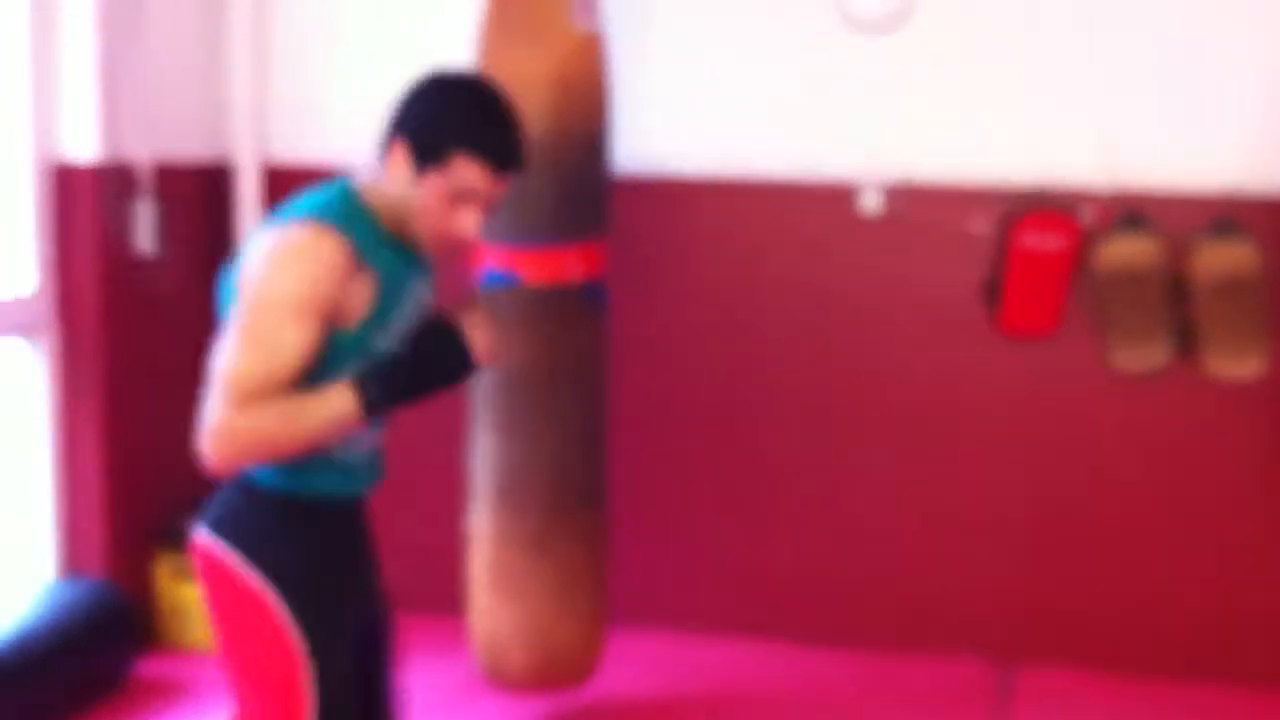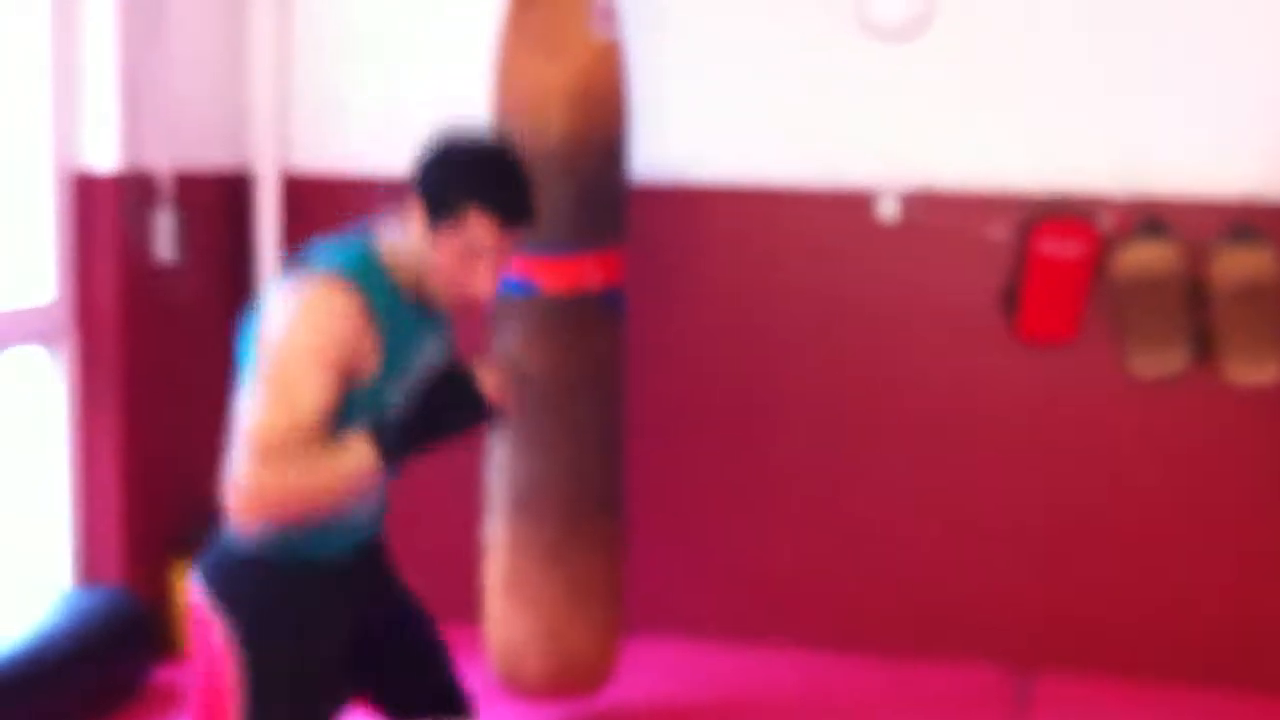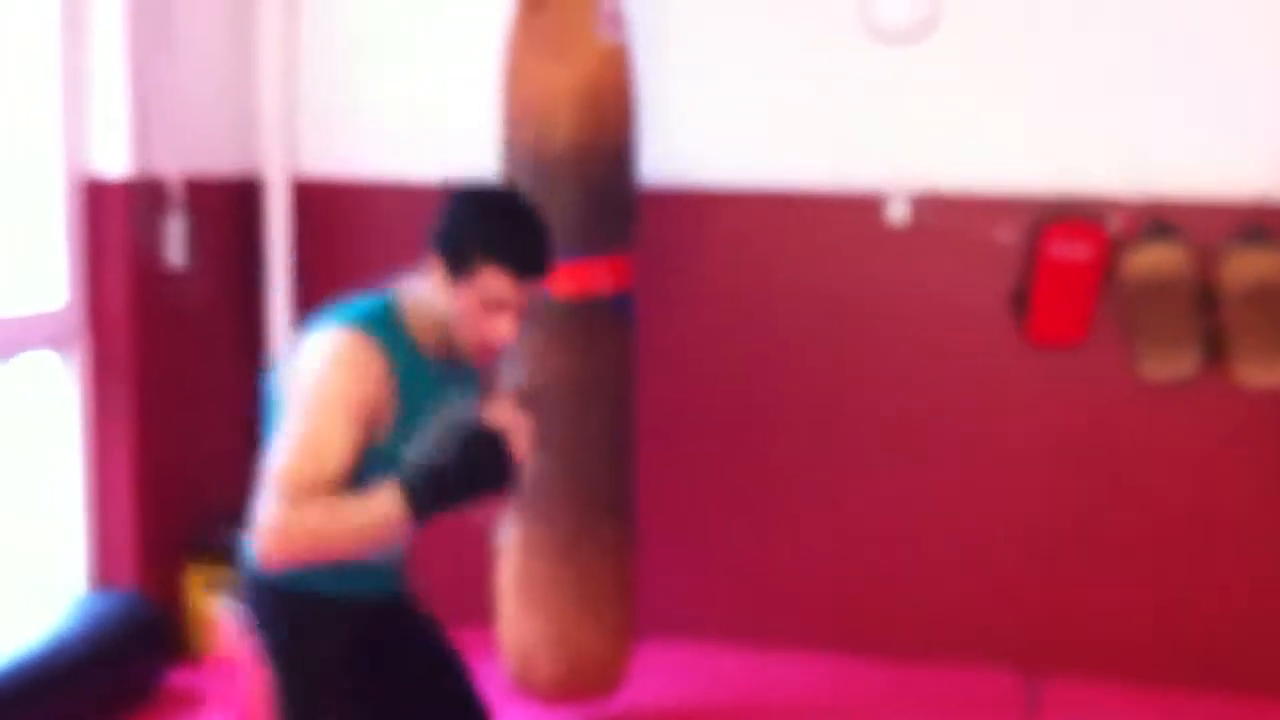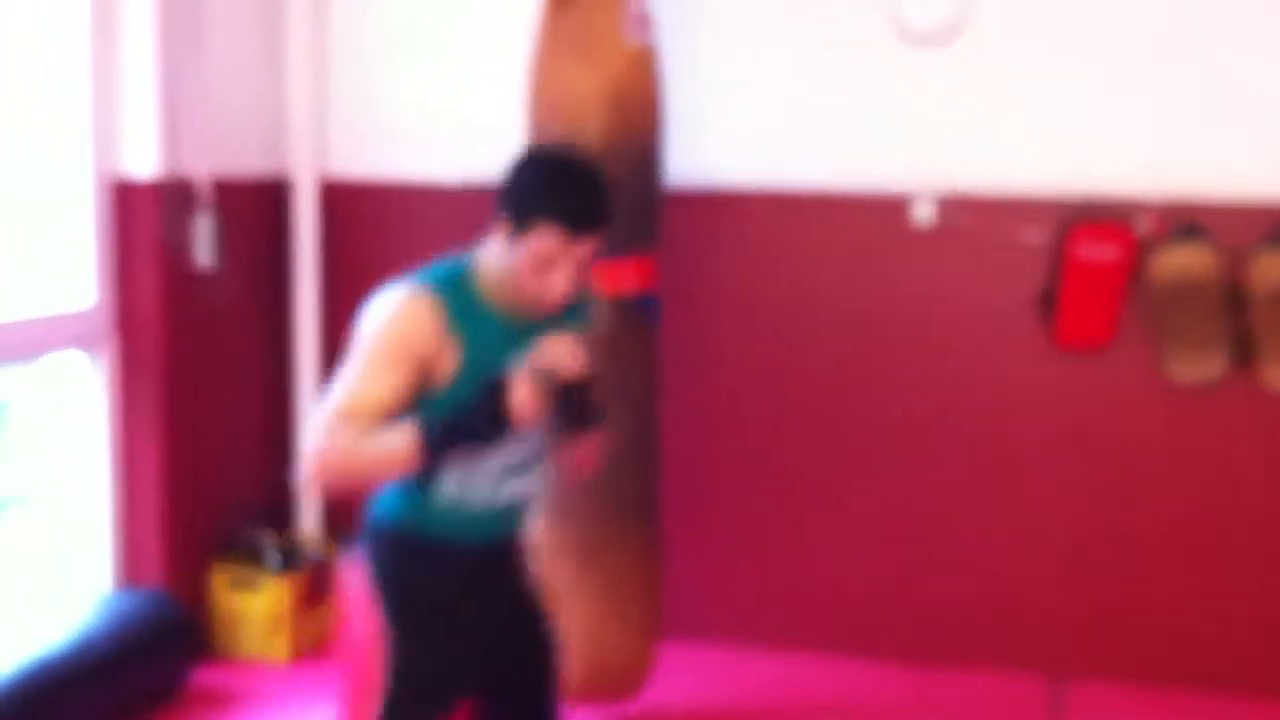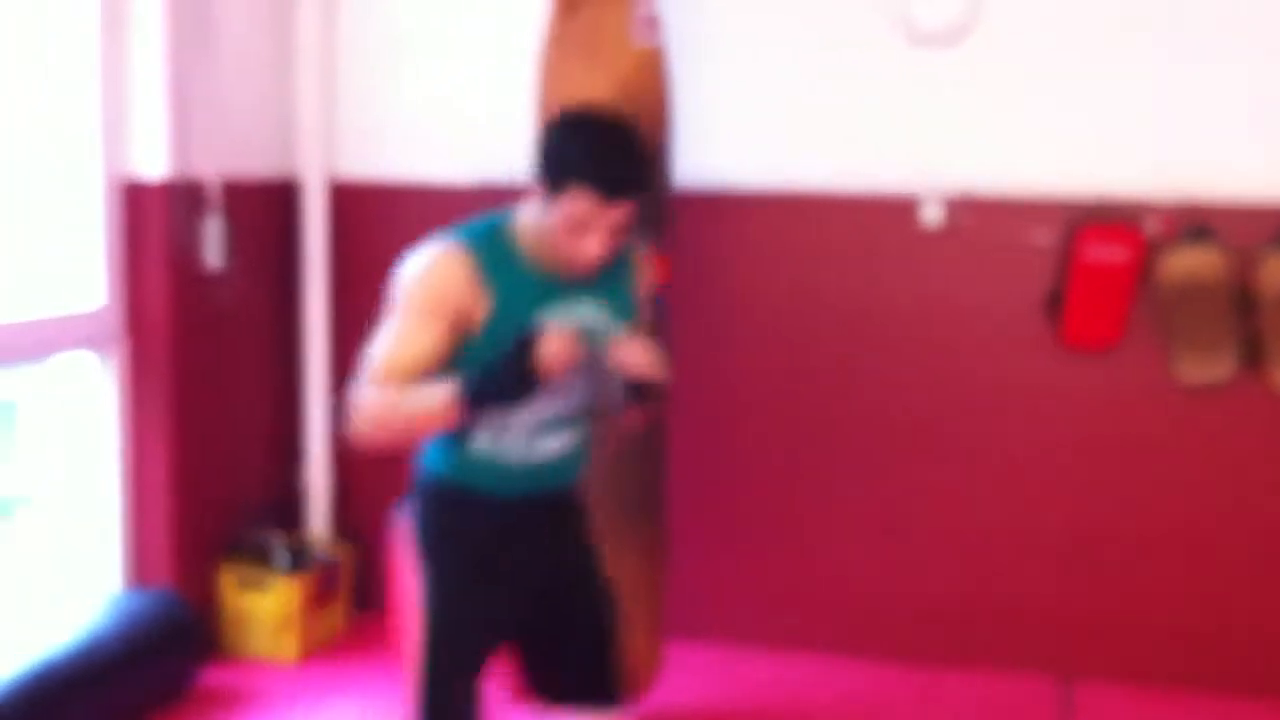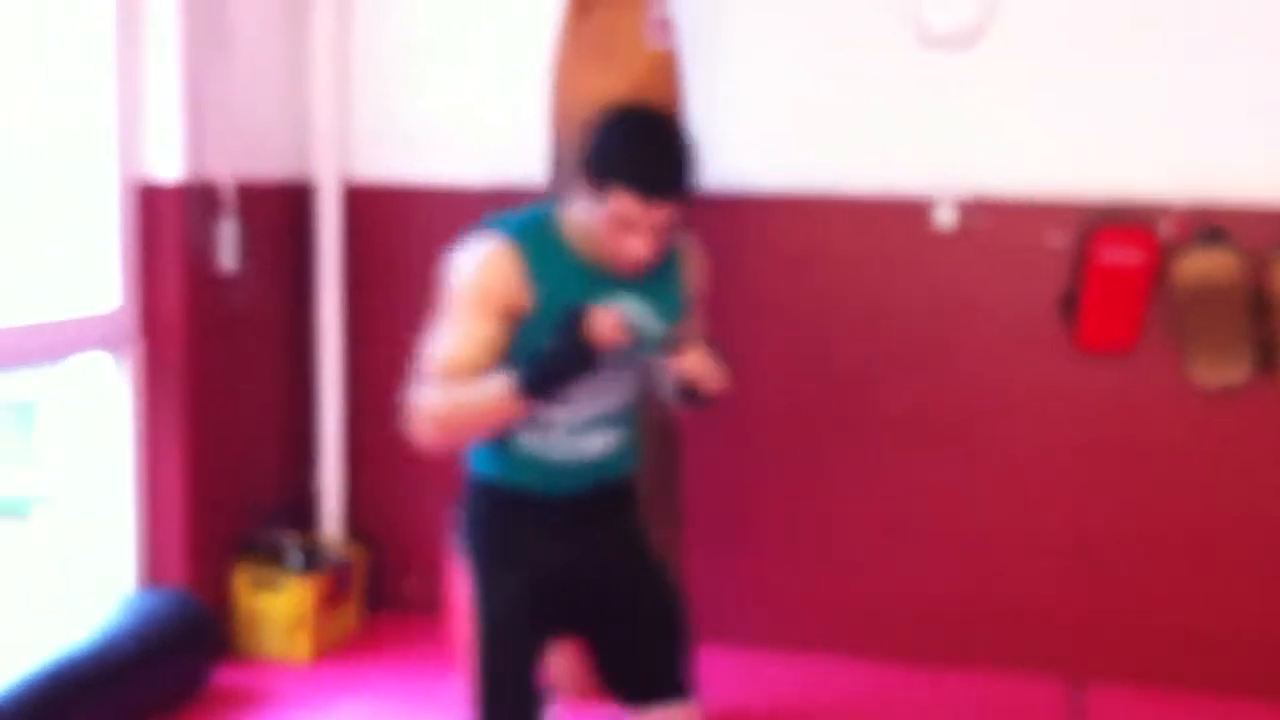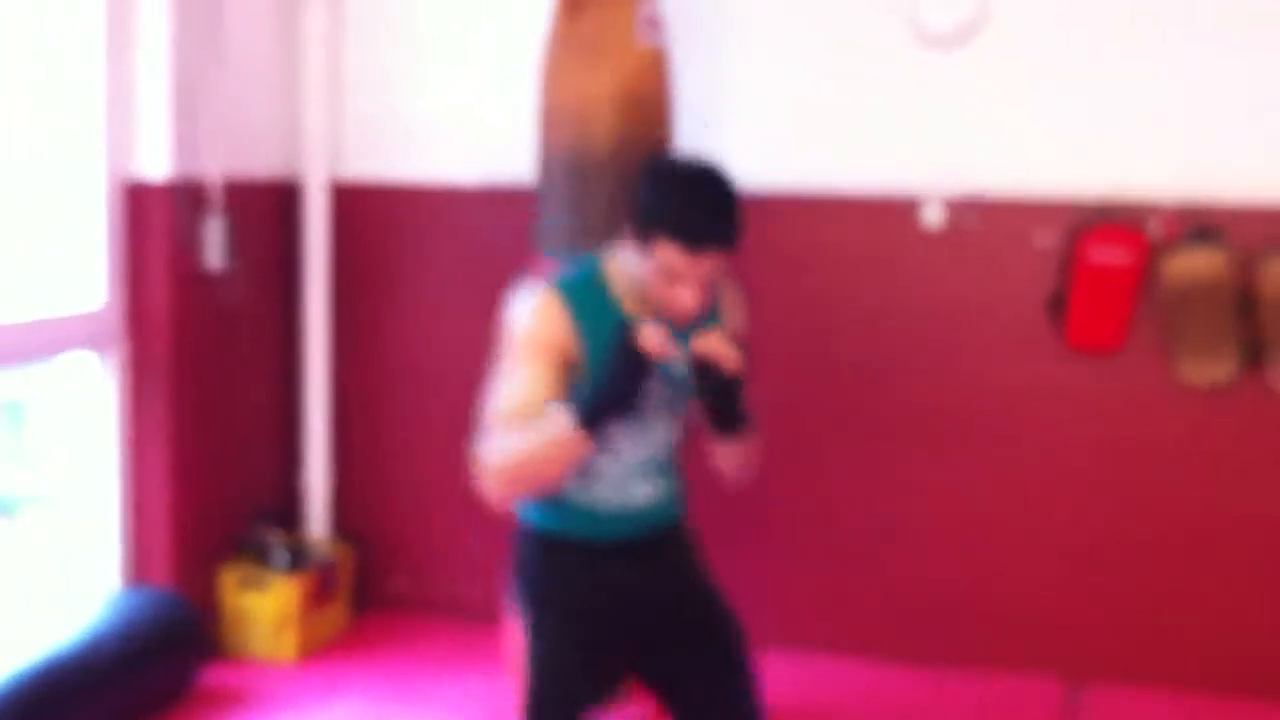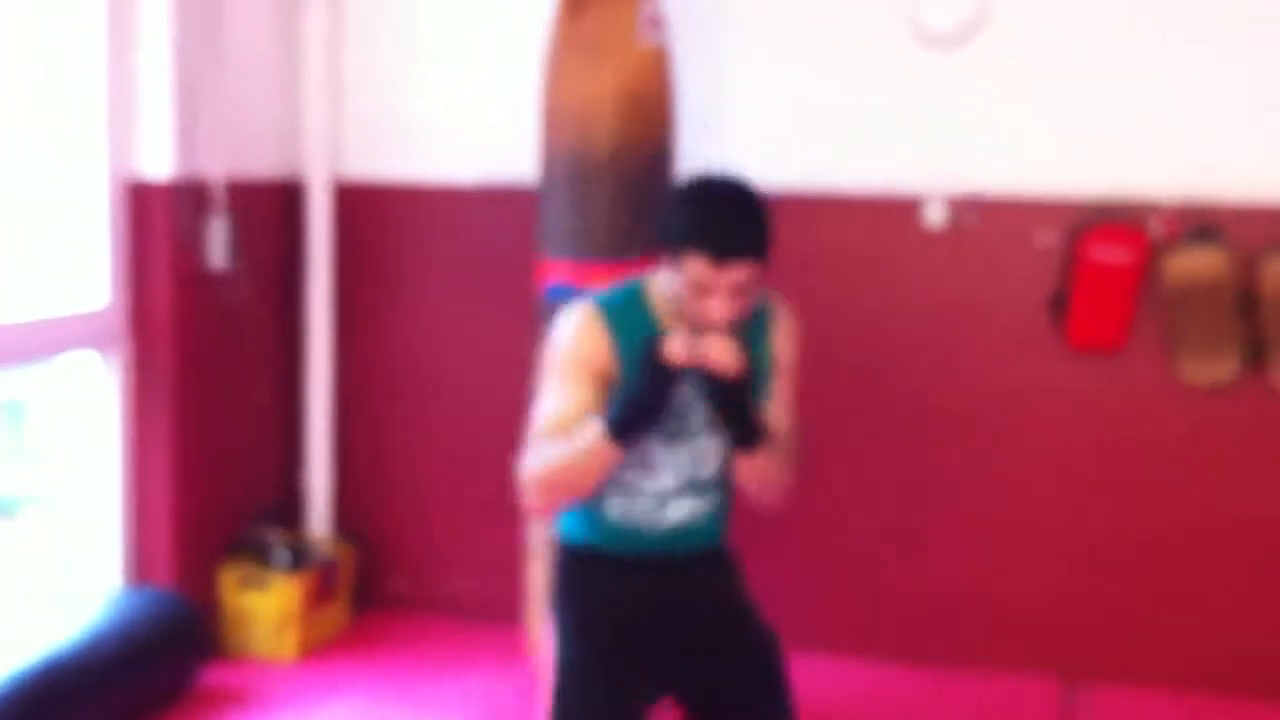
dt=0.1s
person 1, frame 1
left shoulder: (403, 236)
right shoulder: (310, 249)
right elbow: (224, 439)
left wrist: (436, 357)
right wrist: (387, 386)
left hip: (328, 525)
right hip: (276, 537)
person 1, frame 2
left shoulder: (430, 290)
right shoulder: (324, 304)
right elbow: (252, 494)
left wrist: (460, 402)
right wrist: (404, 434)
left hip: (352, 566)
right hip: (269, 589)
person 1, frame 3
left shoulder: (456, 350)
right shoulder: (345, 359)
left elbow: (475, 498)
right elbow: (281, 537)
left wrist: (497, 451)
right wrist: (432, 490)
left hip: (377, 608)
right hip: (297, 622)
person 1, frame 4
left shoulder: (569, 304)
right shoulder: (417, 313)
left elbow: (582, 460)
right elbow: (325, 457)
left wrist: (578, 399)
right wrist: (452, 431)
left hip: (493, 568)
right hip: (412, 574)
person 1, frame 5
left shoulder: (625, 265)
right shoulder: (450, 268)
right elbow: (368, 415)
left wrist: (642, 375)
right wrist: (491, 384)
left hip: (554, 522)
right hip: (460, 528)
person 1, frame 6
left shoulder: (678, 259)
right shoulder: (498, 259)
right elbow: (427, 421)
left wrist: (697, 380)
right wrist: (544, 368)
left hip: (605, 513)
right hip: (510, 521)
person 1, frame 7
left shoulder: (719, 305)
right shoulder: (549, 313)
left elbow: (738, 471)
right elbow: (500, 479)
left wrist: (726, 408)
right wrist: (604, 398)
left hip: (659, 555)
right hip: (564, 566)
person 1, frame 8
left shoulder: (770, 326)
right shoulder: (592, 329)
left elbow: (772, 491)
right elbow: (539, 493)
left wrist: (738, 412)
right wrist: (633, 408)
left hip: (701, 576)
right hip: (602, 581)
